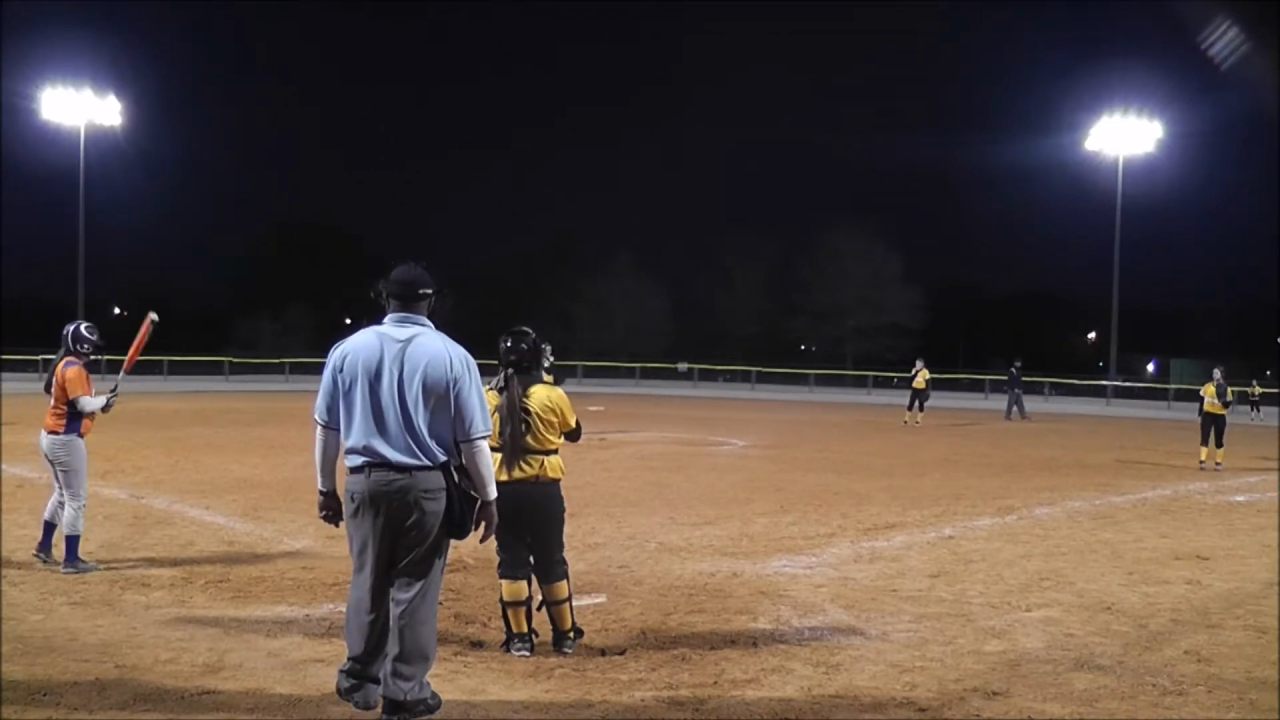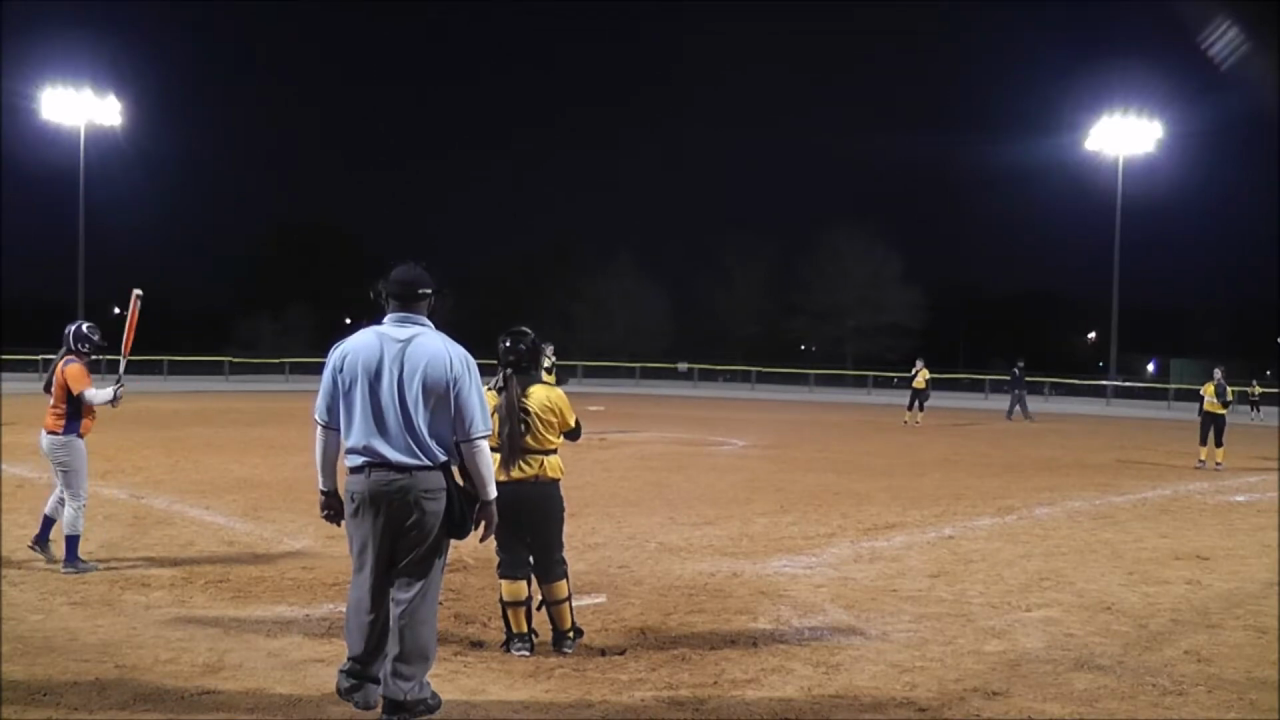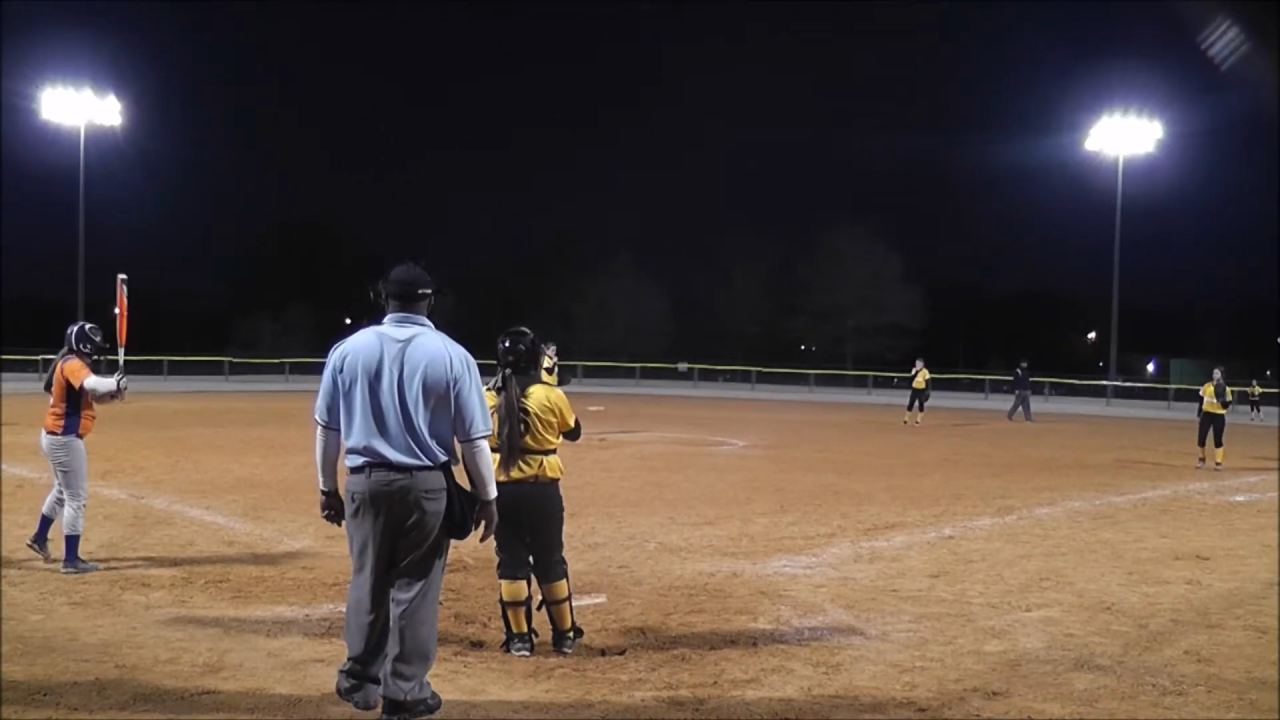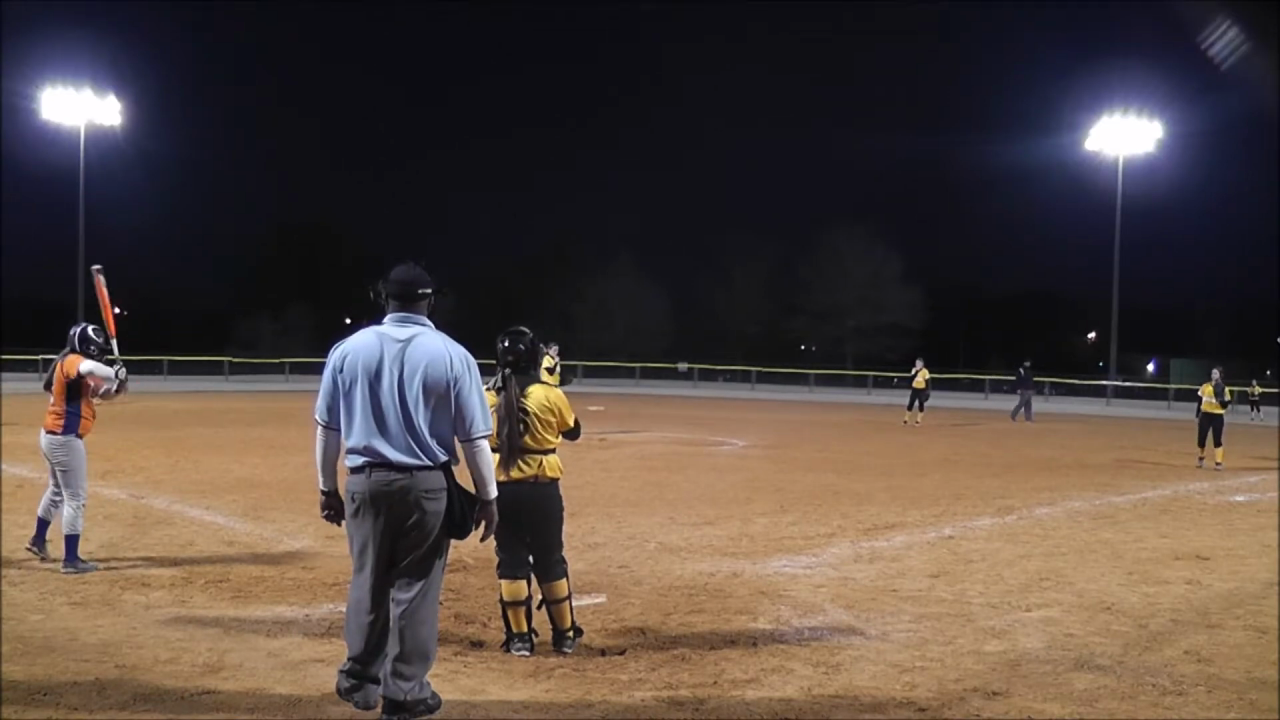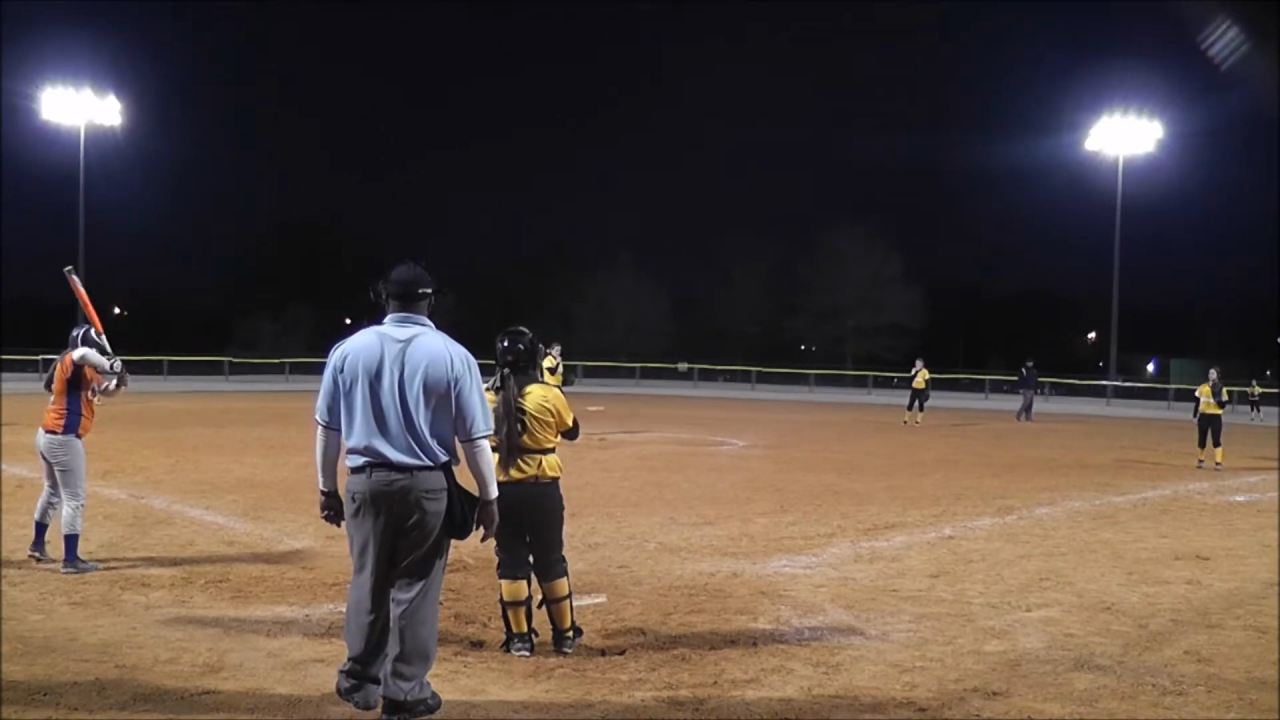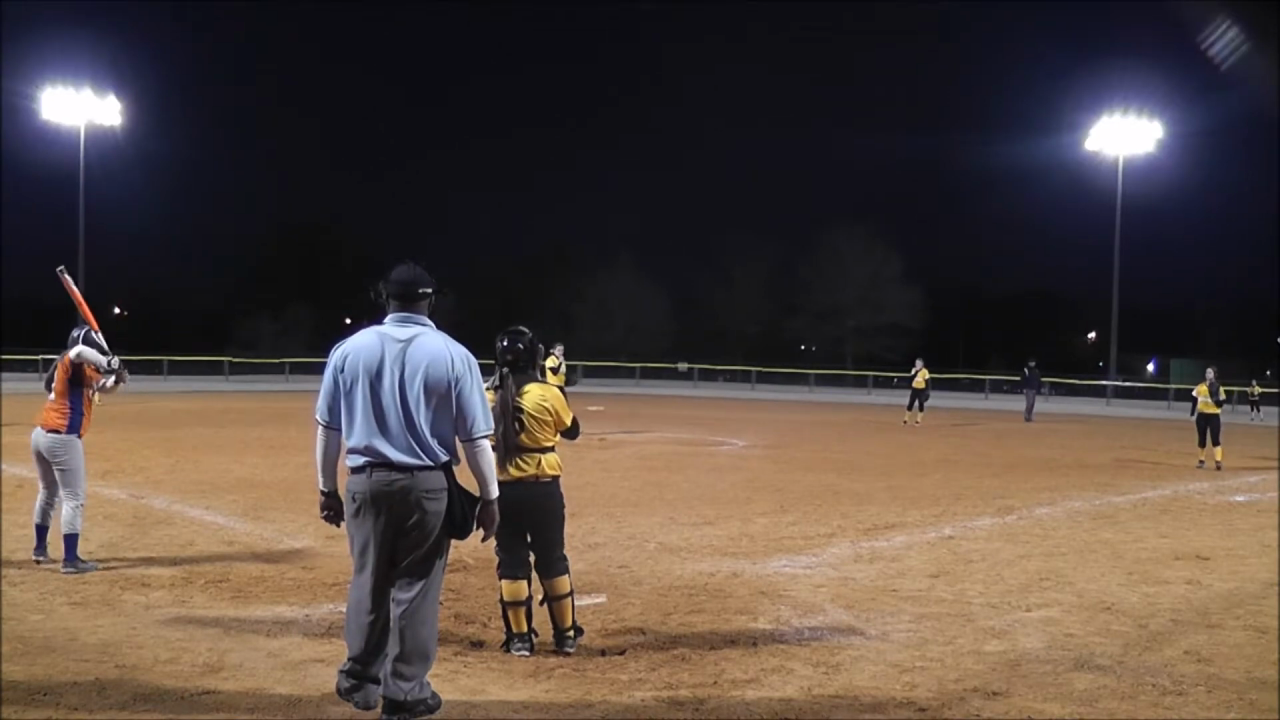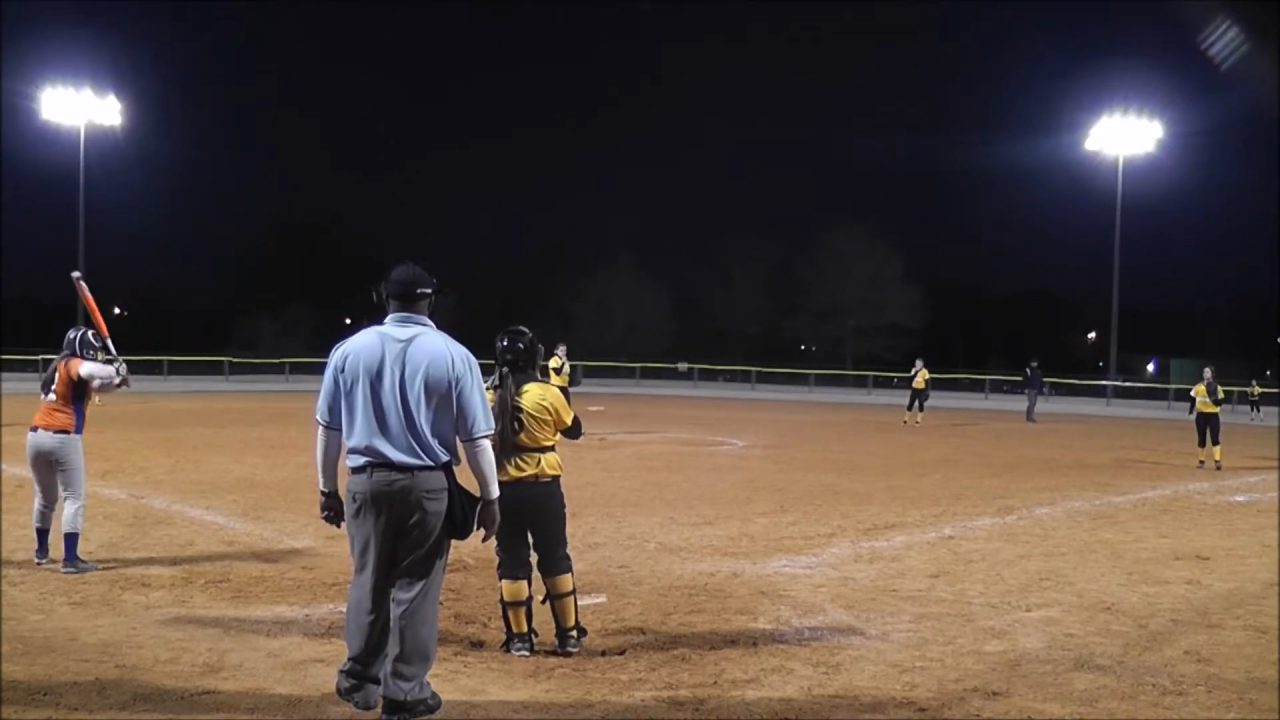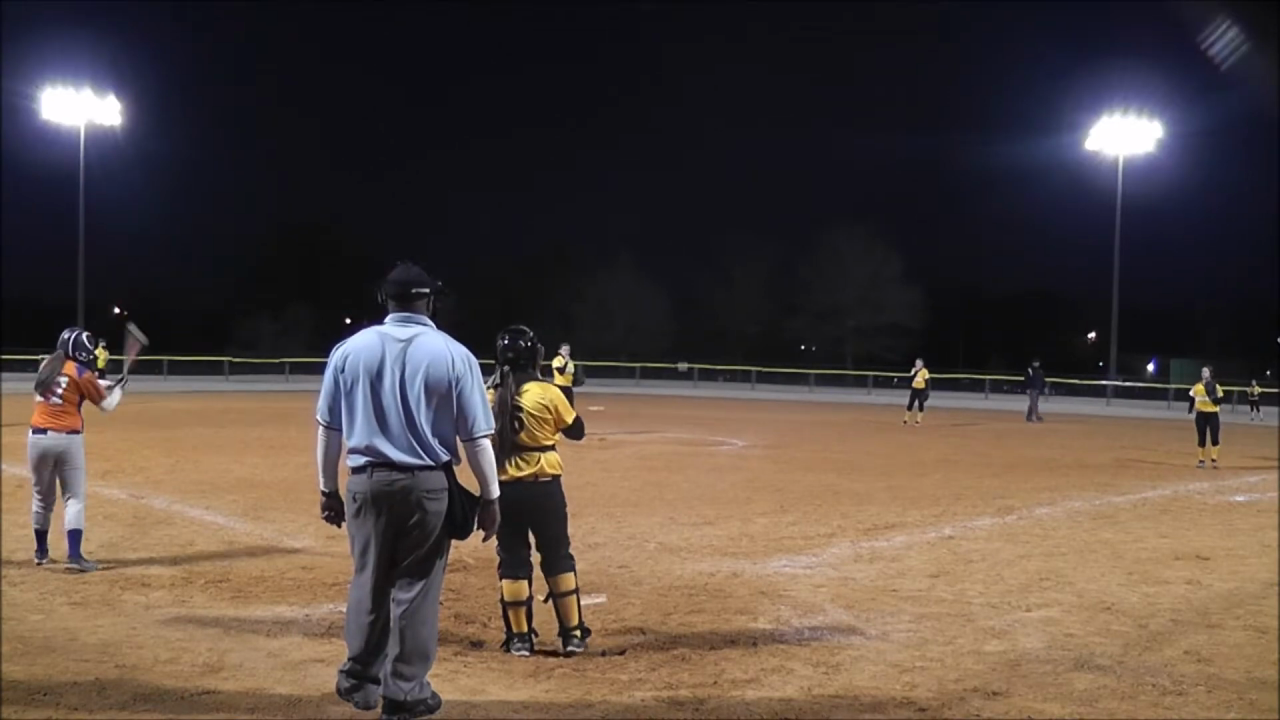
dt=0.1s
person 1, frame 1
left shoulder: (348, 349)
right shoulder: (451, 355)
left elbow: (327, 428)
right elbow: (473, 439)
left wrist: (326, 488)
right wrist: (488, 497)
left hip: (366, 483)
right hip: (426, 485)
left knee: (368, 582)
right knee: (414, 587)
left ankle: (360, 681)
person 1, frame 2
left shoulder: (348, 349)
right shoulder: (451, 355)
left elbow: (327, 428)
right elbow: (473, 438)
left wrist: (327, 488)
right wrist: (487, 497)
left hip: (365, 482)
right hip: (426, 485)
left knee: (368, 583)
right knee: (414, 587)
left ankle: (360, 681)
person 1, frame 3
left shoulder: (349, 349)
right shoulder: (451, 355)
left elbow: (328, 429)
right elbow: (474, 438)
left wrist: (328, 488)
right wrist: (487, 497)
left hip: (366, 482)
right hip: (426, 485)
left knee: (368, 583)
right knee: (415, 587)
left ankle: (360, 681)
person 1, frame 4
left shoulder: (348, 349)
right shoulder: (451, 354)
left elbow: (327, 428)
right elbow: (474, 438)
left wrist: (328, 488)
right wrist: (488, 497)
left hip: (366, 482)
right hip: (426, 485)
left knee: (368, 583)
right knee: (415, 587)
left ankle: (360, 681)
person 1, frame 5
left shoulder: (349, 349)
right shoulder: (452, 355)
left elbow: (328, 429)
right elbow: (475, 438)
left wrist: (327, 488)
right wrist: (489, 497)
left hip: (366, 483)
right hip: (427, 485)
left knee: (368, 583)
right knee: (415, 587)
left ankle: (360, 681)
person 1, frame 6
left shoulder: (349, 349)
right shoulder: (453, 354)
left elbow: (328, 428)
right elbow: (476, 438)
left wrist: (327, 488)
right wrist: (489, 497)
left hip: (367, 482)
right hip: (428, 485)
left knee: (368, 583)
right knee: (416, 587)
left ankle: (360, 681)
person 1, frame 7
left shoulder: (350, 349)
right shoulder: (453, 354)
left elbow: (328, 429)
right elbow: (476, 438)
left wrist: (328, 489)
right wrist: (489, 497)
left hip: (367, 482)
right hip: (428, 485)
left knee: (368, 583)
right knee: (416, 587)
left ankle: (360, 681)
person 1, frame 8
left shoulder: (350, 349)
right shoulder: (453, 353)
left elbow: (328, 428)
right elbow: (476, 437)
left wrist: (328, 488)
right wrist: (490, 497)
left hip: (367, 481)
right hip: (428, 484)
left knee: (369, 582)
right knee: (416, 586)
left ankle: (360, 681)
person 2, frame 1
left shoulder: (488, 396)
right shoulder: (553, 395)
right elbow: (574, 434)
left hip: (502, 489)
right hip: (543, 489)
left knee: (512, 562)
right knee: (551, 562)
left ankle: (519, 638)
right ankle: (565, 634)
person 2, frame 2
left shoulder: (488, 397)
right shoulder: (552, 395)
right elbow: (574, 432)
left hip: (502, 489)
right hip: (543, 489)
left knee: (511, 562)
right knee: (550, 562)
left ankle: (519, 638)
right ankle: (565, 634)
person 2, frame 3
left shoulder: (487, 397)
right shoulder: (551, 396)
right elbow: (574, 432)
left hip: (502, 490)
right hip: (542, 489)
left knee: (511, 562)
right knee: (550, 561)
left ankle: (519, 638)
right ankle: (565, 634)
person 2, frame 4
left shoulder: (487, 396)
right shoulder: (550, 395)
right elbow: (573, 432)
left hip: (501, 489)
right hip: (542, 489)
left knee: (511, 562)
right knee: (551, 561)
left ankle: (519, 638)
right ankle: (565, 634)
person 2, frame 5
left shoulder: (486, 396)
right shoulder: (549, 395)
right elbow: (572, 432)
left hip: (502, 489)
right hip: (542, 489)
left knee: (511, 562)
right knee: (551, 561)
left ankle: (520, 638)
right ankle: (565, 634)
person 2, frame 6
left shoulder: (486, 396)
right shoulder: (547, 393)
right elbow: (572, 431)
left hip: (502, 488)
right hip: (542, 488)
left knee: (511, 561)
right knee: (552, 560)
left ankle: (519, 638)
right ankle: (566, 634)
person 2, frame 7
left shoulder: (486, 396)
right shoulder: (547, 393)
right elbow: (574, 430)
left hip: (502, 489)
right hip: (542, 488)
left knee: (512, 561)
right knee: (555, 559)
left ankle: (519, 638)
right ankle: (568, 634)
person 2, frame 8
left shoulder: (487, 397)
right shoulder: (546, 393)
right elbow: (577, 431)
left hip: (503, 489)
right hip: (543, 487)
left knee: (512, 561)
right knee: (558, 558)
left ankle: (519, 638)
right ankle: (573, 634)
person 3, frame 1
left shoulder: (63, 365)
right shoulder: (74, 368)
right elbow: (83, 404)
left wrist: (101, 401)
right wrist: (104, 400)
left hip: (50, 437)
right hip: (66, 440)
left knee: (62, 494)
right knee: (75, 499)
left ankle: (45, 546)
right ankle: (71, 560)
person 3, frame 2
left shoulder: (69, 365)
right shoulder: (72, 366)
left elbow: (83, 398)
right elbow: (90, 396)
left wrist: (110, 395)
right wrist: (112, 392)
left hip: (54, 436)
right hip: (66, 439)
left knee: (65, 490)
right knee: (76, 499)
left ankle: (41, 539)
right ankle: (71, 560)
person 3, frame 3
left shoulder: (71, 364)
right shoulder: (72, 364)
left elbow: (93, 394)
right elbow: (93, 385)
left wrist: (114, 389)
right wrist: (116, 382)
left hip: (54, 436)
right hip: (66, 440)
left knee: (62, 489)
right knee: (76, 499)
left ankle: (40, 537)
right ankle: (71, 560)
person 3, frame 4
left shoulder: (86, 372)
right shoulder: (70, 362)
left elbow: (104, 393)
right elbow: (89, 367)
left wrist: (119, 384)
right wrist: (114, 373)
left hip: (52, 437)
right hip: (64, 439)
left knee: (57, 490)
right knee: (75, 499)
left ankle: (38, 541)
right ankle: (71, 560)
person 3, frame 5
left shoulder: (85, 370)
right shoulder: (70, 361)
left elbow: (105, 390)
right elbow: (84, 353)
left wrist: (119, 380)
right wrist: (111, 365)
left hip: (48, 436)
right hip: (63, 439)
left knee: (53, 490)
right knee: (74, 499)
left ankle: (38, 545)
right ankle: (71, 560)
person 3, frame 6
left shoulder: (77, 368)
right shoulder: (73, 361)
left elbow: (102, 386)
right elbow: (79, 351)
left wrist: (116, 378)
right wrist: (108, 363)
left hip: (41, 435)
right hip: (62, 440)
left knee: (48, 493)
right knee: (72, 499)
left ankle: (40, 549)
right ankle: (70, 559)
person 3, frame 7
left shoulder: (62, 365)
right shoulder: (74, 364)
left elbow: (98, 385)
right elbow: (90, 371)
left wrist: (117, 379)
right wrist: (115, 370)
left hip: (37, 437)
right hip: (64, 440)
left knee: (45, 496)
right knee: (74, 499)
left ankle: (42, 552)
right ankle: (70, 559)
person 3, frame 8
left shoulder: (48, 364)
right shoulder: (83, 373)
right elbow: (107, 404)
left wrist: (107, 385)
right wrist: (117, 389)
left hip: (38, 438)
right hip: (68, 439)
left knee: (41, 497)
right knee: (75, 497)
left ankle: (41, 552)
right ankle: (74, 556)
